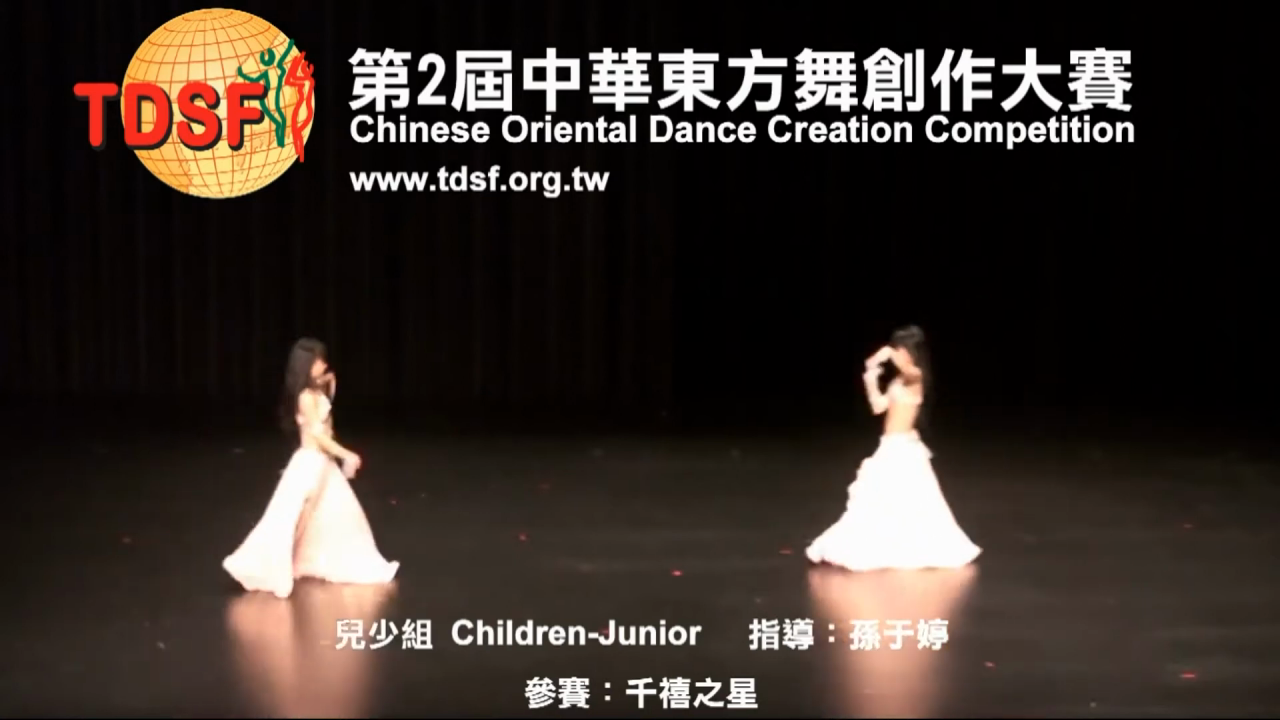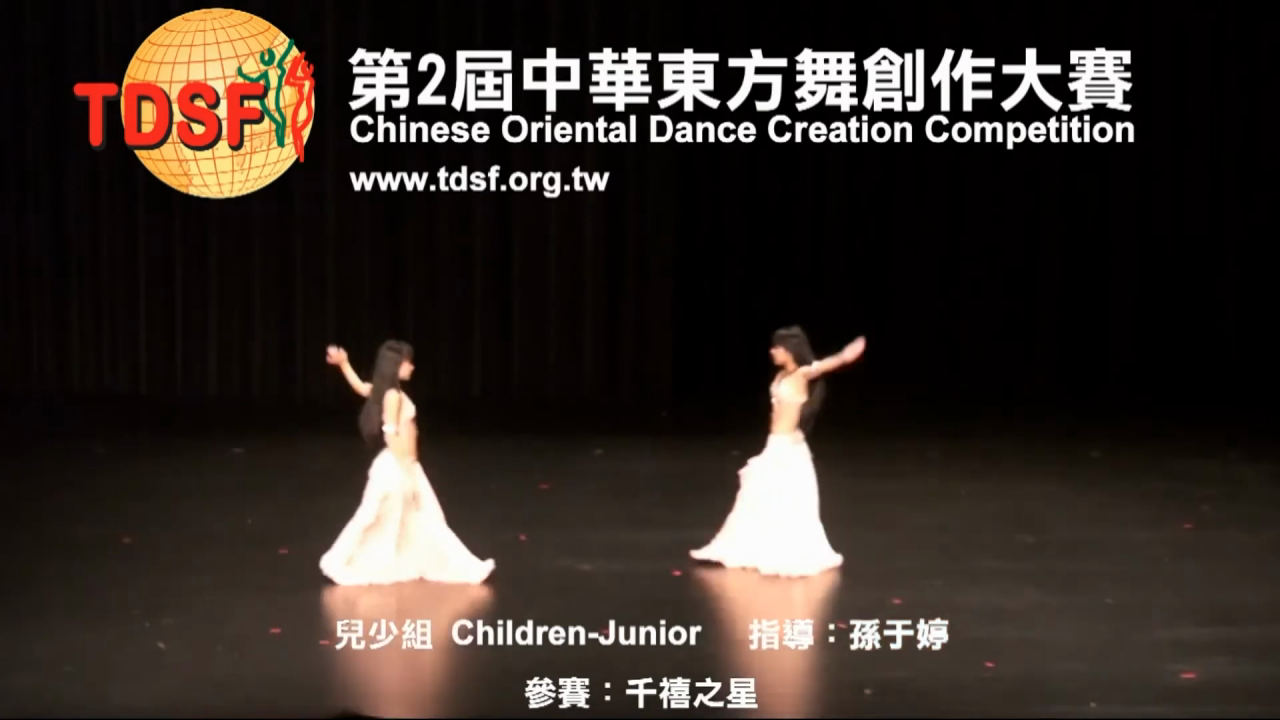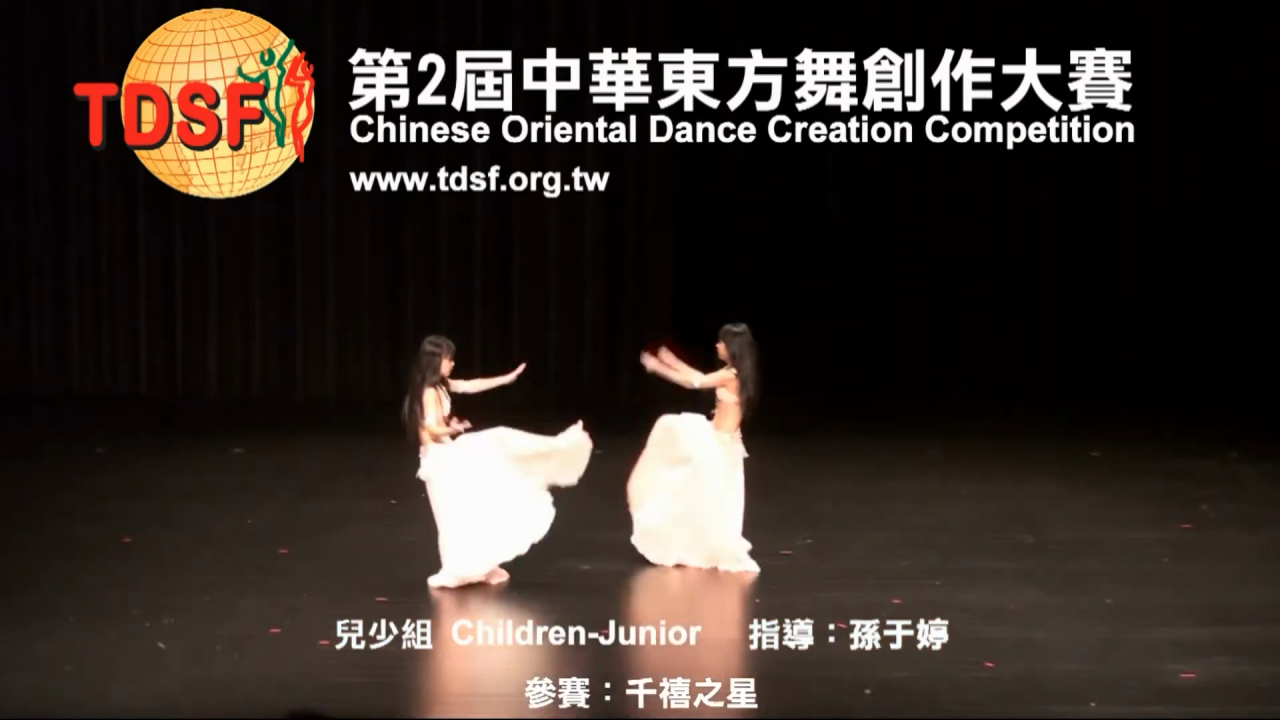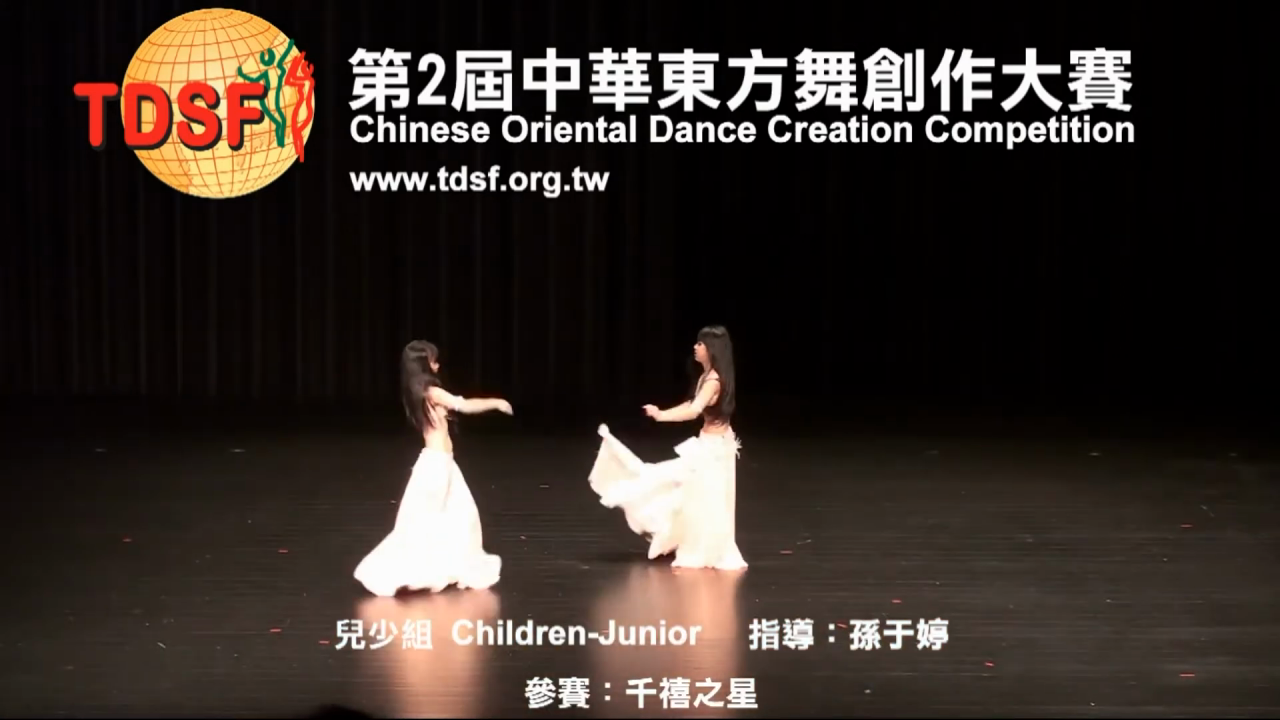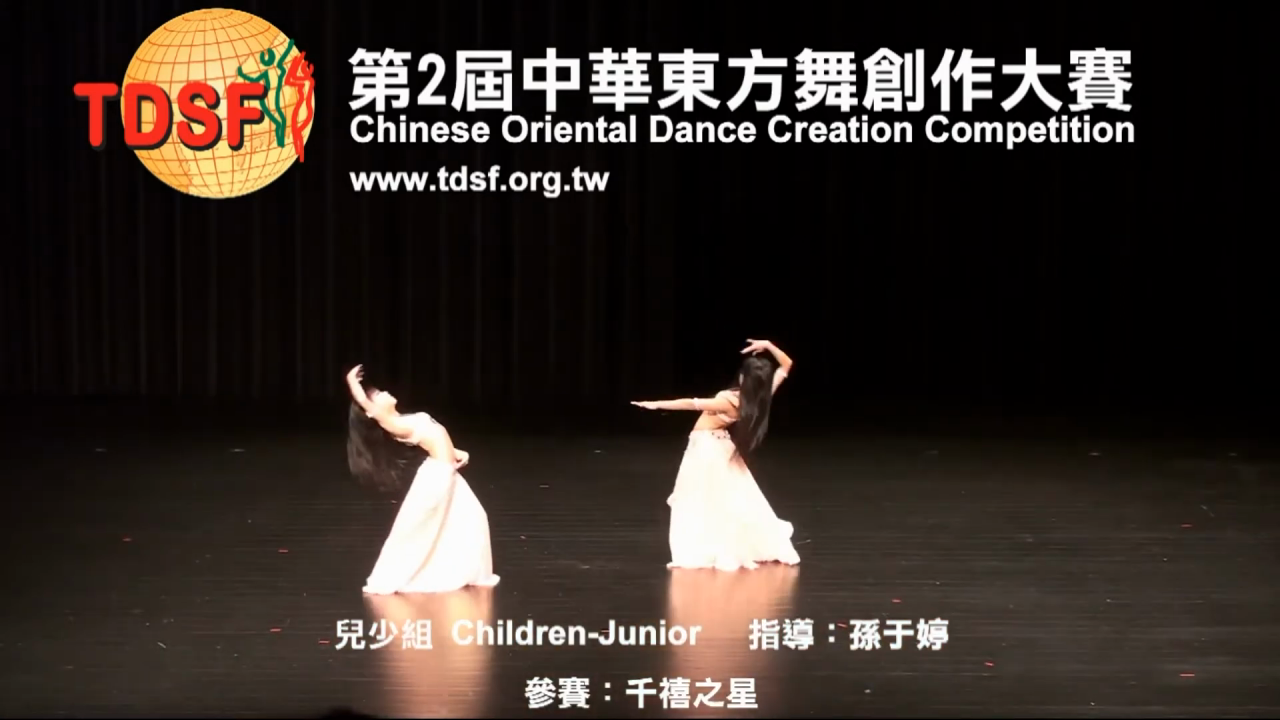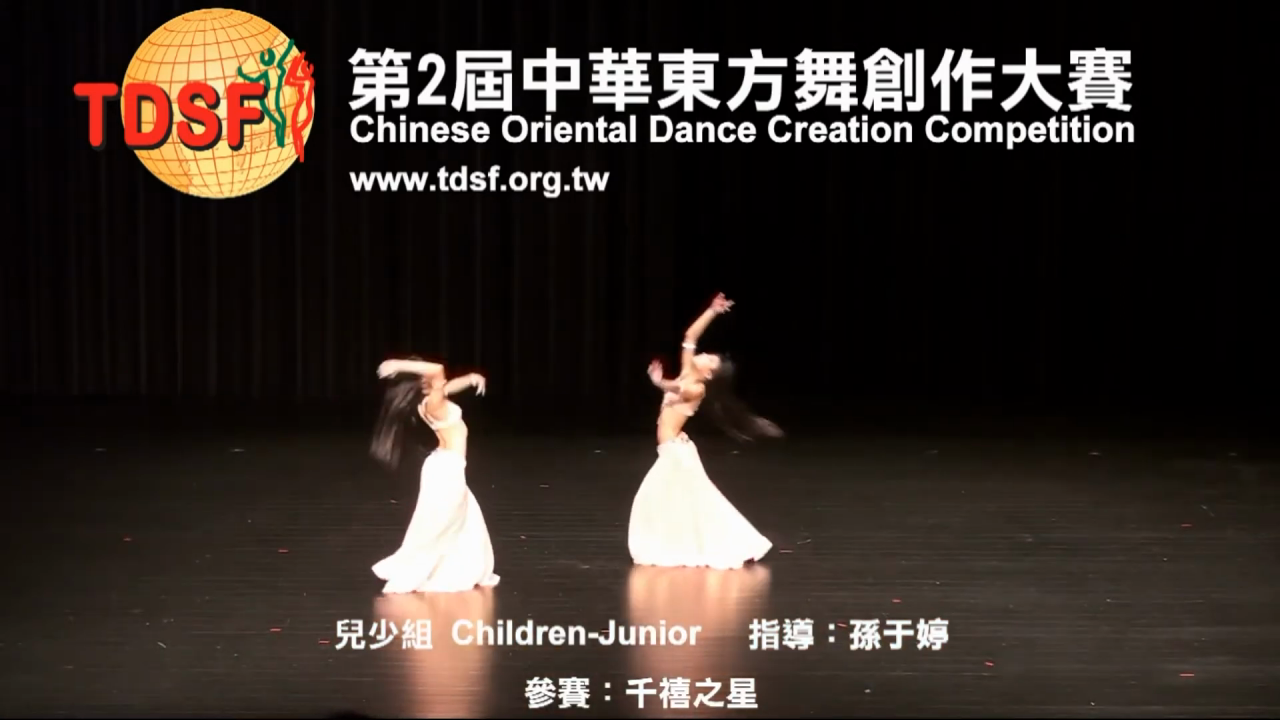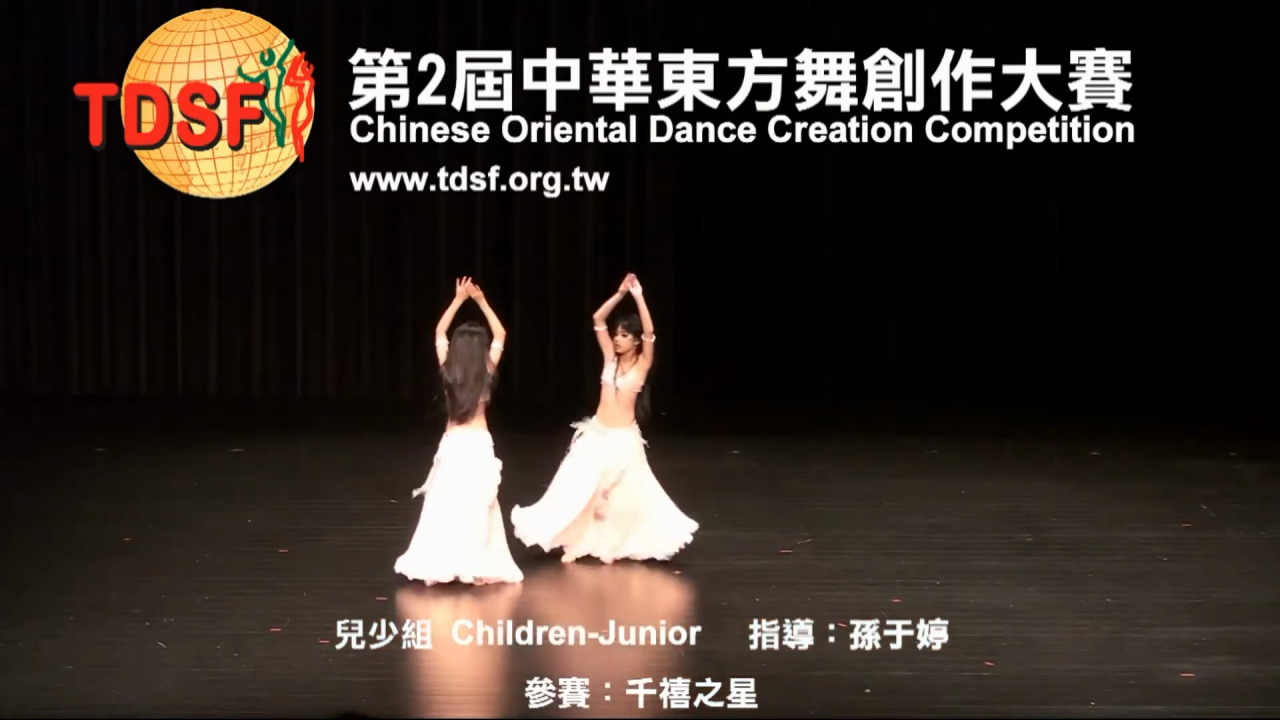
dt=0.5s
person 1, frame 1
left shoulder: (916, 376)
right shoulder: (899, 380)
left elbow: (909, 367)
right elbow: (880, 408)
left wrist: (886, 353)
right wrist: (872, 380)
left hip: (904, 447)
right hip: (891, 447)
person 1, frame 2
left shoulder: (802, 375)
right shoulder: (781, 376)
left elbow: (821, 366)
left wrist: (845, 356)
left hip: (787, 447)
right hip: (777, 446)
left knee: (787, 504)
right knee: (758, 498)
person 1, frame 3
left shoulder: (732, 374)
right shoulder: (734, 371)
left elbow: (697, 382)
right elbow: (699, 379)
left wrist: (660, 366)
right wrist: (671, 363)
left hip: (721, 444)
right hip: (713, 437)
left knee: (716, 500)
left ankle: (729, 557)
person 1, frame 4
left shoulder: (713, 380)
right shoulder: (709, 375)
left elbow: (693, 412)
left wrist: (662, 415)
right wrist: (664, 412)
left hip: (713, 445)
right hip: (710, 442)
left knee: (707, 500)
left ankle: (710, 554)
person 1, frame 5
left shoulder: (732, 403)
right shoulder: (764, 395)
left elbow: (693, 404)
right elbow: (787, 366)
left wrist: (656, 404)
right wrist: (768, 348)
left hip: (705, 446)
right hip: (718, 445)
left knee: (701, 502)
right knee: (735, 499)
left ankle: (701, 555)
person 1, frame 6
left shoulder: (697, 388)
right shoulder: (688, 371)
left elbow: (678, 390)
right elbow: (690, 335)
left wrist: (661, 382)
right wrist: (712, 312)
left hip: (675, 452)
right hip: (671, 451)
person 1, frame 7
left shoulder: (642, 364)
right shoulder: (610, 357)
left elbow: (649, 332)
right elbow: (597, 320)
left wrist: (638, 297)
right wrist: (619, 294)
left hip: (624, 438)
right hip: (595, 433)
left knee: (625, 496)
right knee: (577, 485)
right ankle: (576, 544)
person 2, frame 1
left shoulder: (313, 391)
right shoulder: (307, 396)
right elbow: (317, 435)
left wrist: (327, 382)
right wrist: (346, 454)
left hip: (322, 463)
right hip: (310, 462)
left knee: (339, 516)
right knee: (287, 517)
left ankle: (343, 566)
right ankle: (263, 573)
person 2, frame 2
left shoulder: (386, 390)
right shoulder: (392, 396)
left elbow: (361, 386)
right elbow: (391, 435)
left wrist: (343, 363)
left hip: (408, 467)
right hip: (396, 467)
left knee: (426, 520)
right knee: (377, 519)
right ankle: (348, 568)
person 2, frame 3
left shoulder: (441, 385)
right shoulder: (430, 392)
left elbow: (470, 386)
right elbow: (431, 432)
left wrist: (506, 378)
right wrist: (447, 430)
left hip: (450, 453)
right hip: (439, 457)
right knee: (456, 515)
person 2, frame 4
left shoulder: (424, 391)
right shoulder: (431, 392)
right elbow: (464, 405)
left wrist: (445, 406)
right wrist: (495, 402)
left hip: (440, 462)
right hip: (437, 462)
left knee: (462, 515)
right knee: (421, 521)
person 2, frame 5
left shoulder: (404, 421)
right shoulder: (390, 425)
right elbow: (364, 403)
left wrist: (455, 452)
right wrist: (353, 381)
left hip: (445, 471)
right hip: (437, 473)
left knee: (471, 518)
right knee: (416, 526)
left ankle: (469, 572)
right ankle: (389, 578)
person 2, frame 6
left shoulder: (430, 401)
right shoulder: (431, 404)
left elbow: (447, 386)
right elbow: (437, 370)
left wrist: (469, 379)
right wrist: (401, 365)
left hip: (450, 465)
right hip: (447, 467)
left knee: (467, 519)
right knee: (436, 523)
left ankle: (465, 572)
right ankle: (404, 574)
person 2, frame 7
left shoulder: (448, 370)
right shoulder: (486, 373)
left elbow: (440, 332)
right elbow: (501, 335)
left wrist: (458, 300)
right wrist: (482, 302)
left hip: (452, 444)
right hip: (477, 445)
left knee: (445, 507)
right knee: (479, 508)
left ankle: (440, 567)
right ankle: (479, 566)
